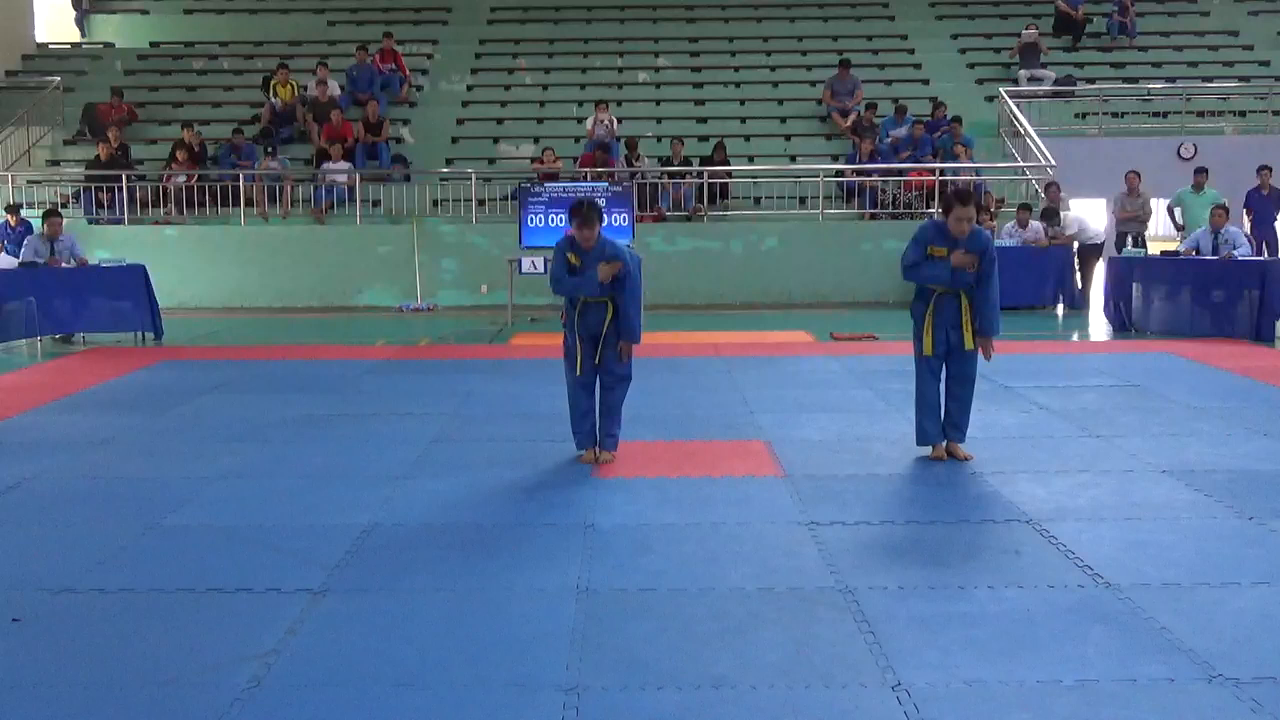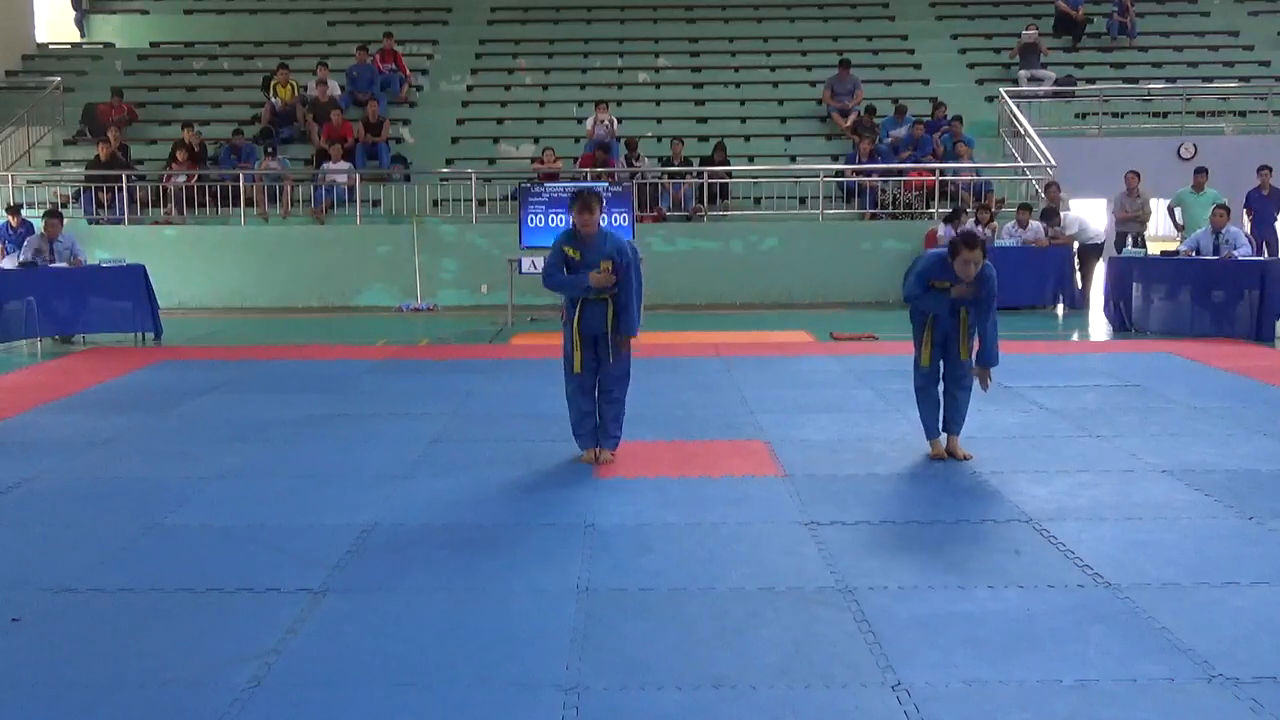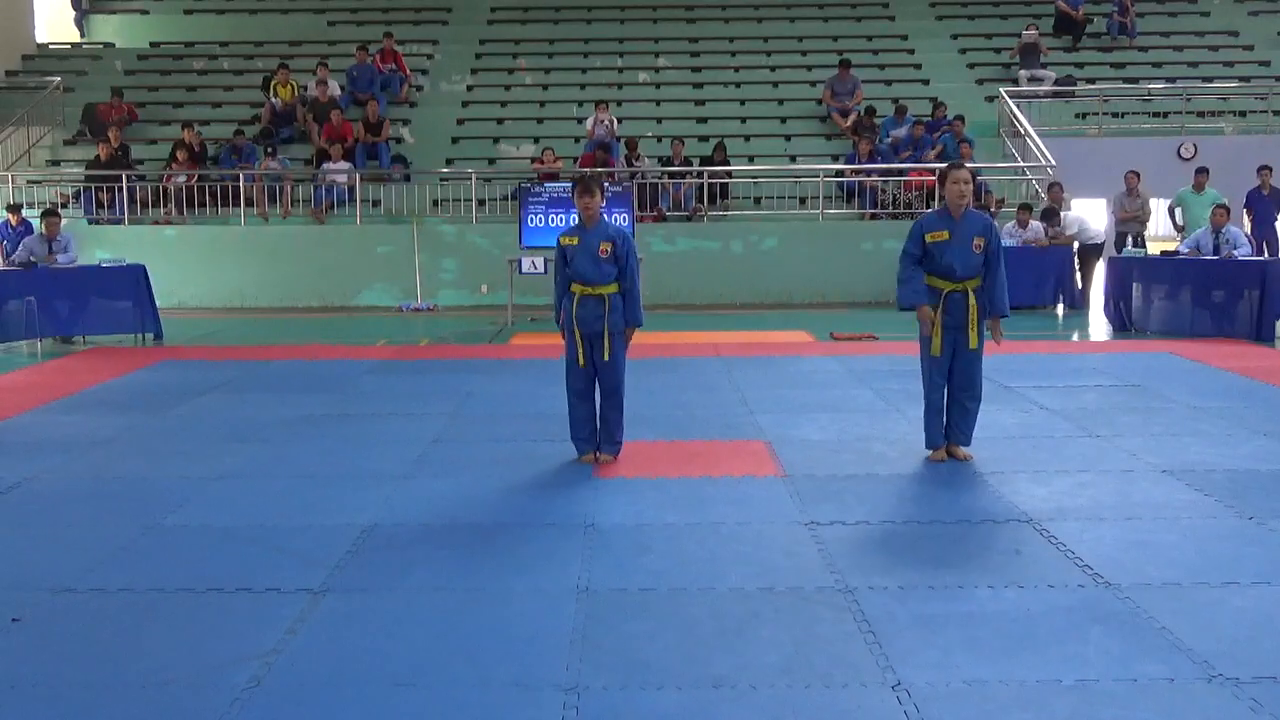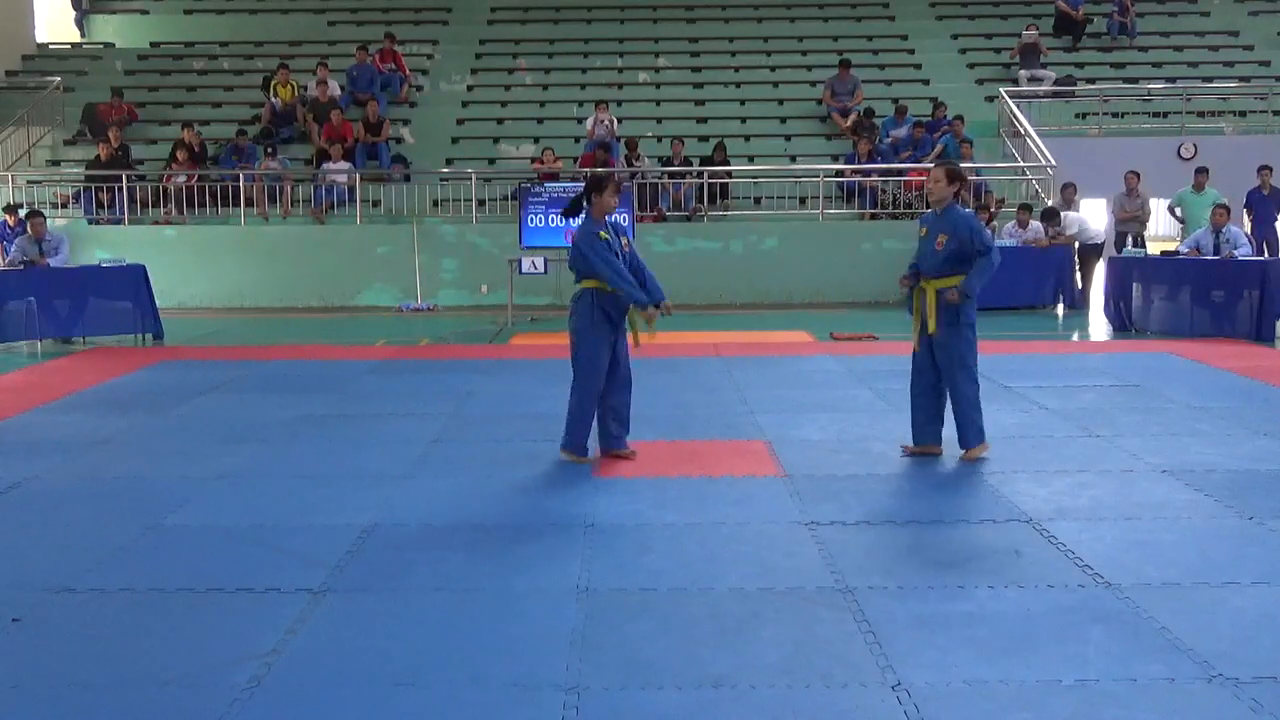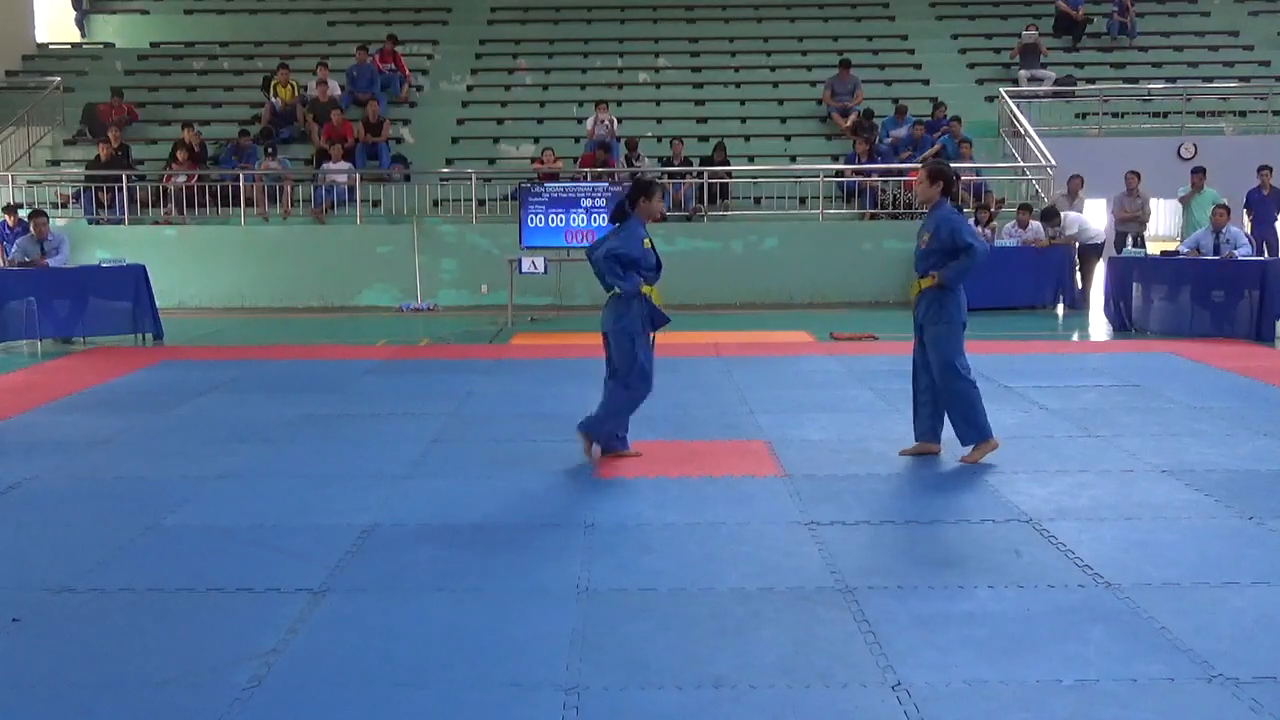
dt=0.5s
person 1, frame 1
left shoulder: (983, 241)
right shoulder: (927, 233)
left elbow: (988, 288)
right elbow: (910, 269)
left wrist: (986, 332)
right wrist: (948, 266)
left hip: (964, 310)
right hip: (930, 309)
left knee: (963, 377)
right knee: (928, 374)
left ankle: (955, 440)
right ankle: (935, 442)
person 1, frame 2
left shoulder: (987, 275)
right shoulder: (930, 263)
left elbow: (986, 320)
right elbow: (912, 297)
left wrist: (984, 362)
right wrist: (949, 295)
left hip: (961, 317)
right hip: (928, 316)
left knee: (960, 375)
right knee: (927, 374)
left ankle: (953, 438)
right ankle: (934, 439)
person 1, frame 3
left shoulder: (985, 225)
right shoulder: (925, 225)
left elbow: (995, 270)
right elbow: (910, 265)
left wrist: (995, 313)
right wrist: (919, 304)
left hip: (971, 307)
right hip: (936, 306)
left knee: (968, 380)
right knee: (934, 379)
left ankle: (956, 441)
right ankle: (937, 444)
person 1, frame 4
left shoulder: (964, 221)
right shoulder: (927, 221)
left elbow: (989, 257)
left wrist: (964, 290)
right wrist: (912, 277)
left hip: (955, 309)
right hip: (927, 307)
left knee: (959, 375)
right knee: (923, 376)
left ankle: (974, 440)
right ankle: (927, 440)
person 1, frame 5
left shoulder: (948, 219)
right shoulder: (933, 217)
left elbow: (977, 250)
left wrist: (945, 276)
right wrist: (928, 276)
left hip: (944, 305)
right hip: (928, 304)
left knee: (951, 372)
right knee: (925, 373)
left ankle: (983, 439)
right ankle: (928, 439)
person 2, frame 1
left shoulder: (617, 253)
right shoulder: (564, 248)
left elbow: (628, 295)
right elbow: (559, 285)
left wrist: (629, 335)
right wrist: (595, 278)
left hip: (611, 322)
right hip: (579, 322)
left knee: (614, 380)
right knee: (580, 382)
left ankle: (608, 444)
right ankle: (587, 443)
person 2, frame 2
left shoulder: (619, 245)
right shoulder: (564, 242)
left elbow: (630, 289)
right elbow: (550, 278)
left wrist: (627, 330)
right wrist: (586, 281)
left hip: (610, 319)
right hip: (578, 319)
left knee: (613, 382)
right knee: (579, 381)
left ankle: (608, 443)
right ankle: (587, 443)
person 2, frame 3
left shoulder: (619, 236)
right shoulder: (566, 239)
left elbow: (630, 281)
right elbow: (561, 282)
left wrist: (631, 321)
right wrist: (561, 320)
left hip: (609, 315)
right hip: (577, 315)
left knee: (612, 383)
right knee: (579, 384)
left ankle: (609, 446)
right ankle: (586, 446)
person 2, frame 4
left shoulder: (616, 230)
right shoulder: (586, 234)
left elbow: (635, 265)
right elbow: (612, 271)
left wrist: (658, 298)
right wrist: (642, 303)
left hip: (616, 311)
right hip: (593, 311)
left knee: (619, 380)
right knee: (588, 381)
left ankle: (615, 441)
right ankle: (574, 446)
person 2, frame 5
left shoulder: (629, 231)
right shoulder: (633, 235)
left elbow: (594, 251)
right elbow: (601, 256)
left wrist: (613, 285)
right wrist: (625, 285)
left hip: (623, 314)
right hip: (631, 315)
left knee: (620, 379)
right knee: (639, 381)
left ankle: (614, 442)
right ankle: (593, 429)
